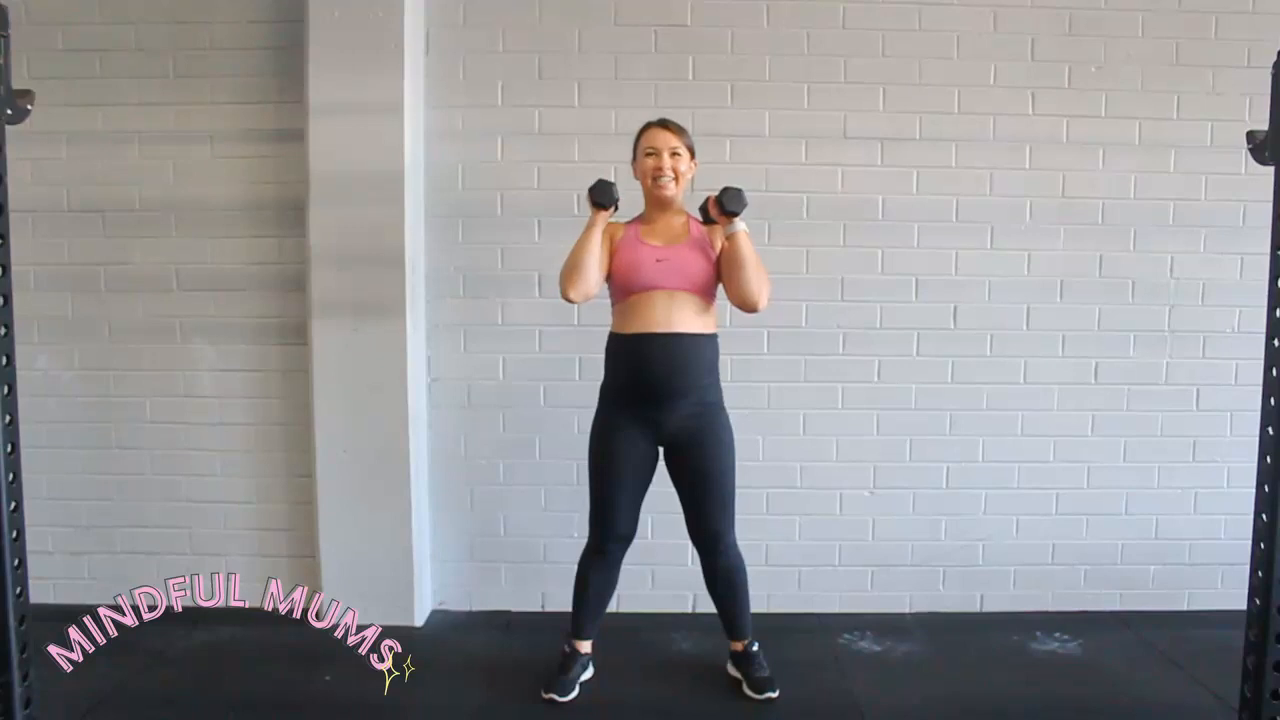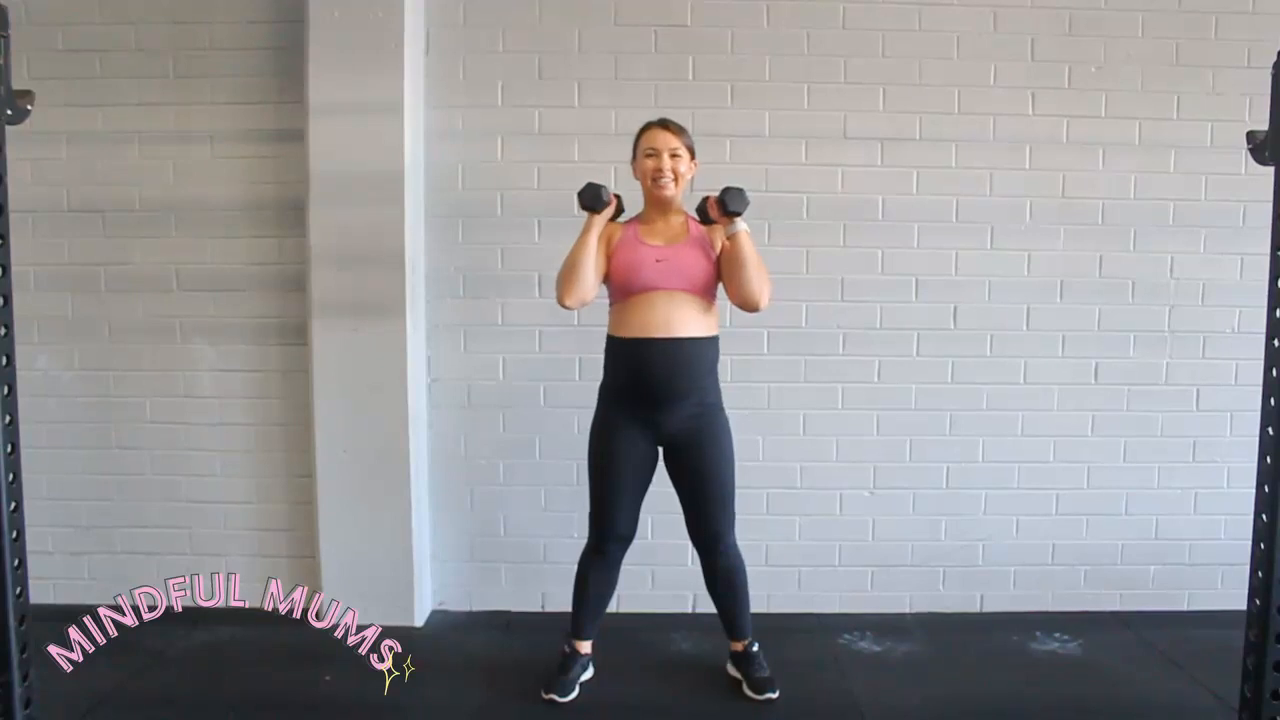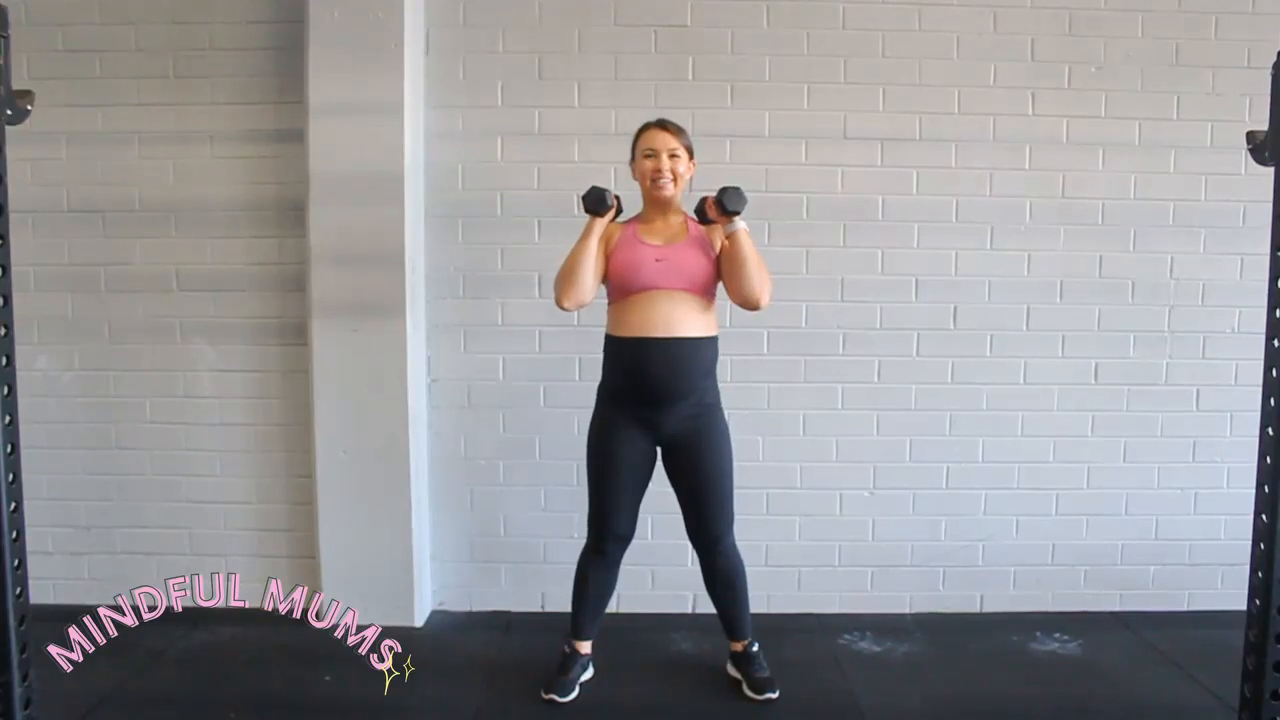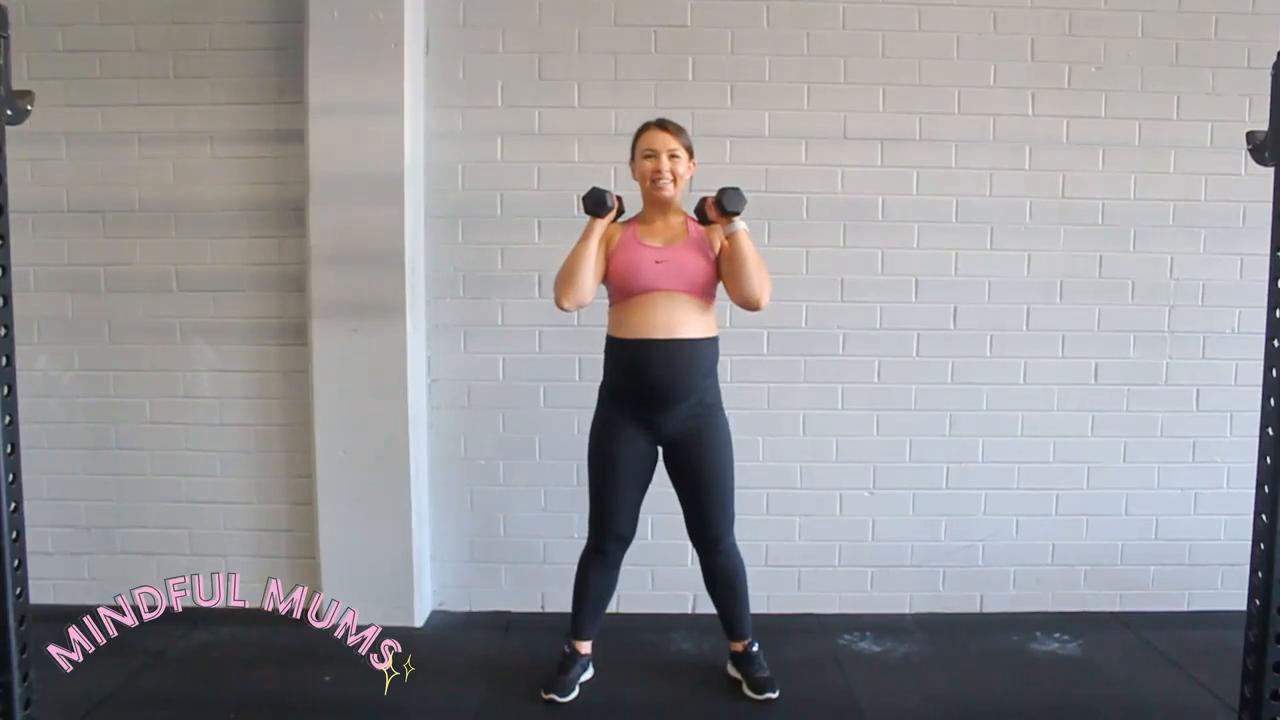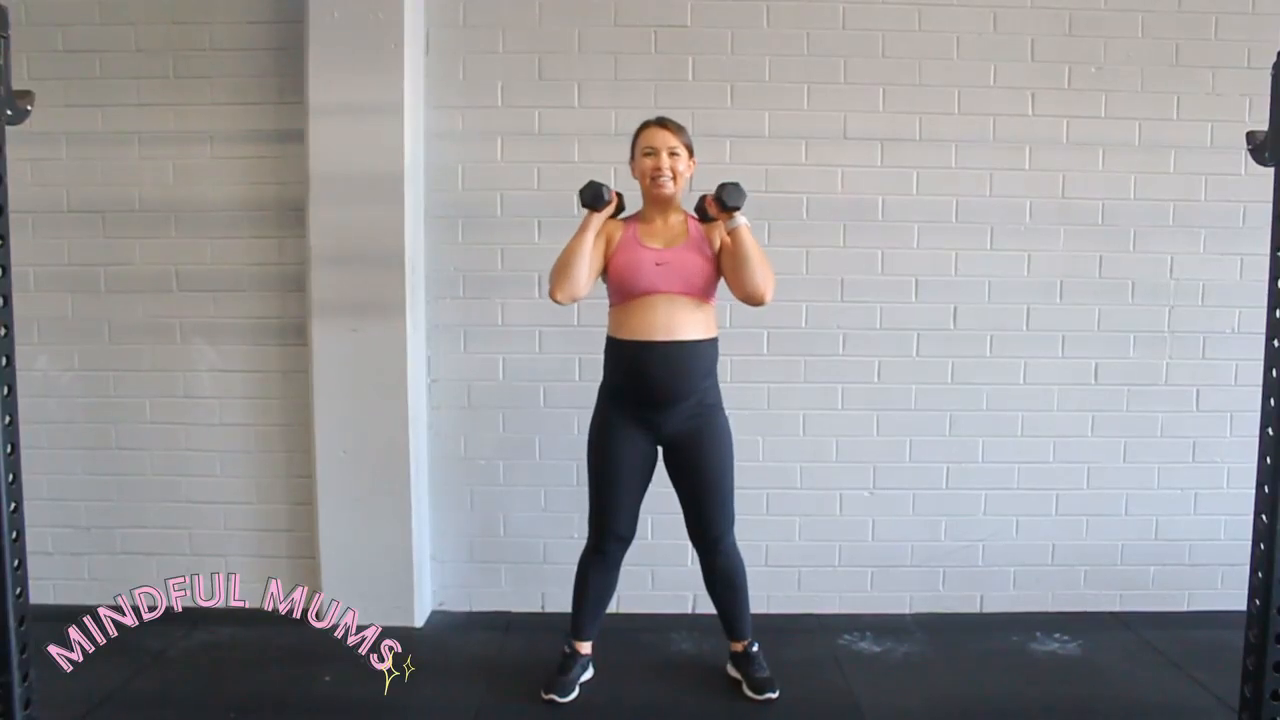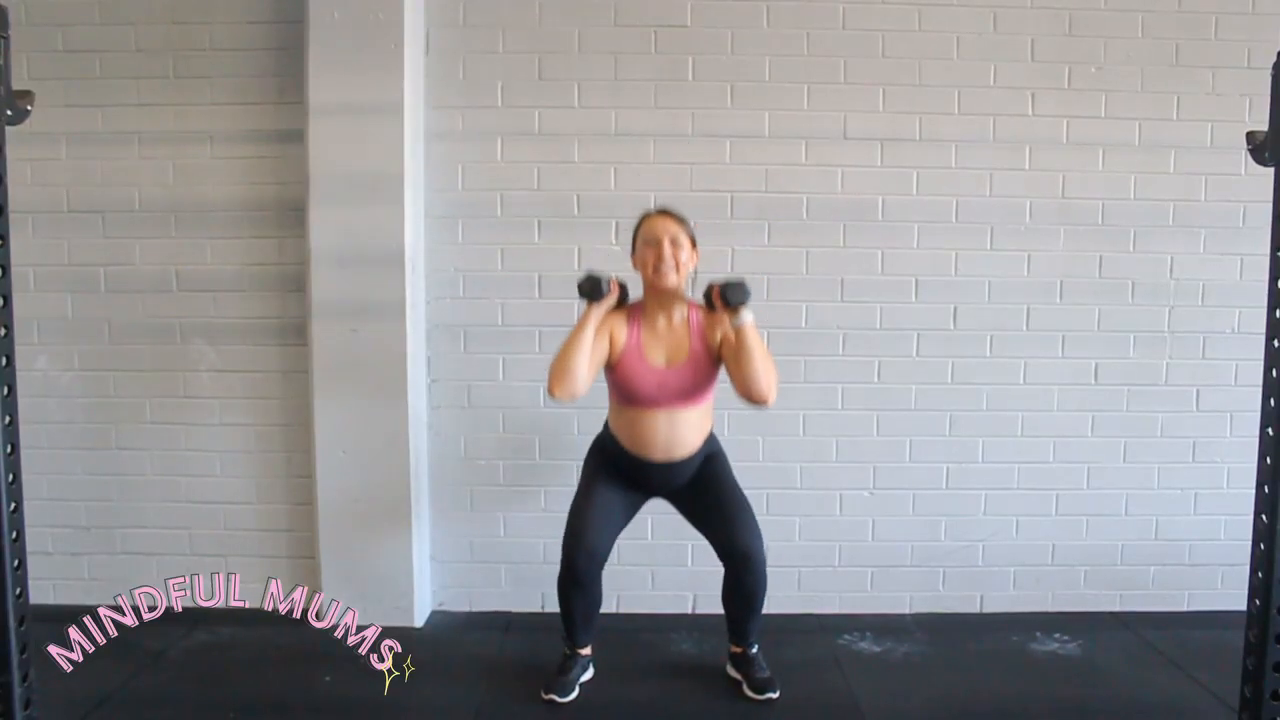
dt=0.4s
person 1, frame 1
left shoulder: (714, 234)
right shoulder: (616, 235)
left elbow: (754, 299)
right elbow: (574, 289)
left wrist: (735, 224)
right wrist: (597, 220)
left hip: (698, 403)
right hip: (626, 402)
left knee: (716, 536)
right knee: (609, 535)
left ankle: (744, 651)
right ankle: (578, 652)
person 1, frame 2
left shoulder: (714, 236)
right shoulder: (615, 235)
left elbow: (755, 298)
right elbow: (571, 297)
left wrist: (736, 226)
right wrist: (593, 223)
left hip: (696, 404)
right hip: (625, 404)
left knee: (716, 538)
right knee: (608, 537)
left ankle: (744, 651)
right ankle: (578, 654)
person 1, frame 3
left shoulder: (712, 234)
right shoulder: (613, 234)
left elbow: (755, 296)
right elbow: (568, 297)
left wrist: (734, 223)
right wrist: (594, 224)
left hip: (695, 403)
right hip: (623, 403)
left knee: (715, 538)
right knee: (607, 536)
left ankle: (744, 652)
right ankle: (577, 654)
person 1, frame 4
left shoulder: (712, 235)
right shoulder: (614, 236)
left elbow: (755, 297)
right elbow: (569, 299)
left wrist: (735, 225)
right wrist: (595, 226)
left hip: (696, 402)
right hip: (625, 402)
left knee: (716, 537)
right knee: (608, 537)
left ankle: (744, 652)
right ankle: (578, 654)
person 1, frame 5
left shoulder: (712, 232)
right shoulder: (613, 232)
left elbow: (759, 292)
right elbow: (564, 290)
left wrist: (735, 221)
right wrist: (593, 218)
left hip: (696, 401)
right hip: (624, 401)
left knee: (715, 539)
right knee: (608, 538)
left ankle: (744, 651)
right ankle: (578, 654)
person 1, frame 6
left shoulder: (714, 324)
right shoulder: (613, 325)
left elbow: (763, 392)
right elbow: (563, 388)
left wrist: (741, 316)
right wrist: (592, 315)
left hip: (696, 464)
right hip: (618, 466)
left knee: (747, 551)
right knee: (580, 552)
left ankle: (744, 652)
right ankle: (578, 655)
